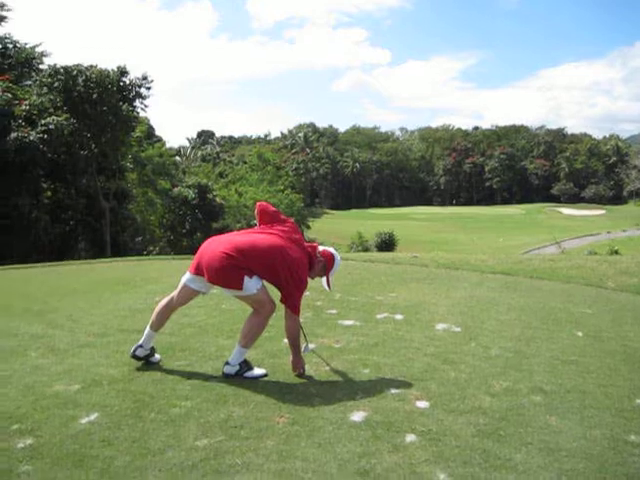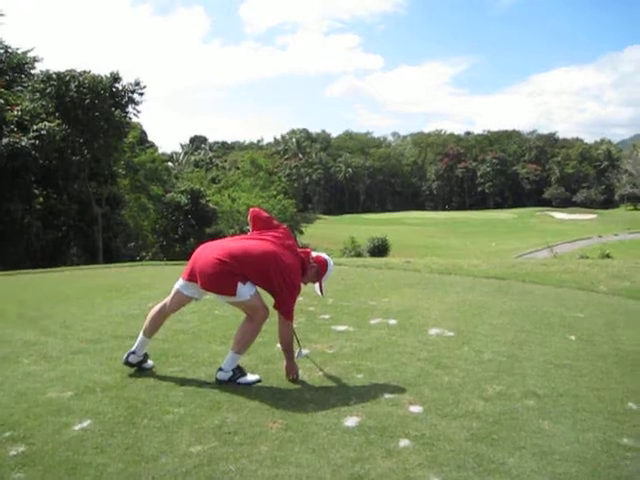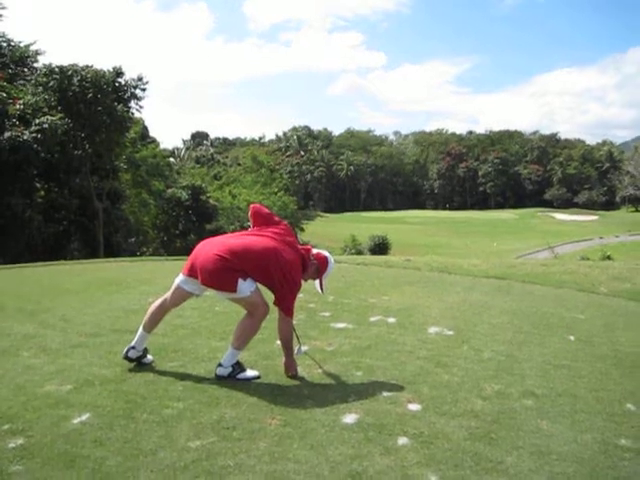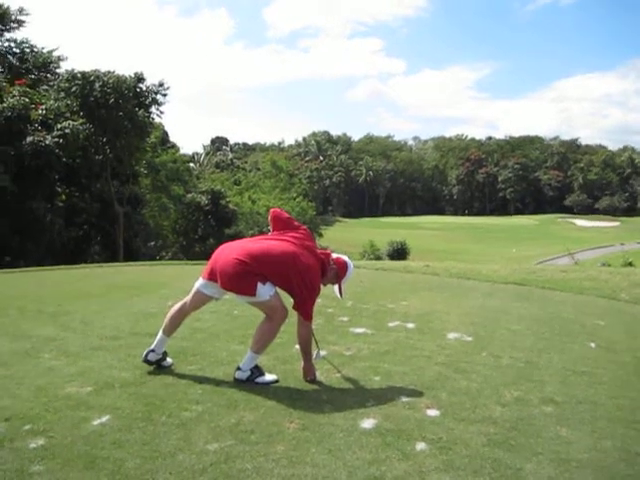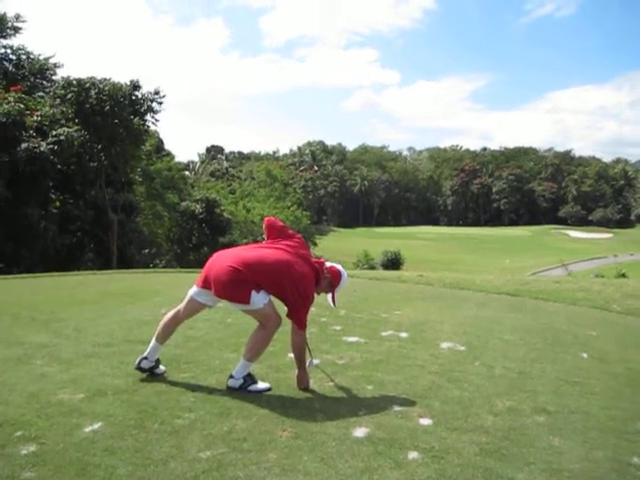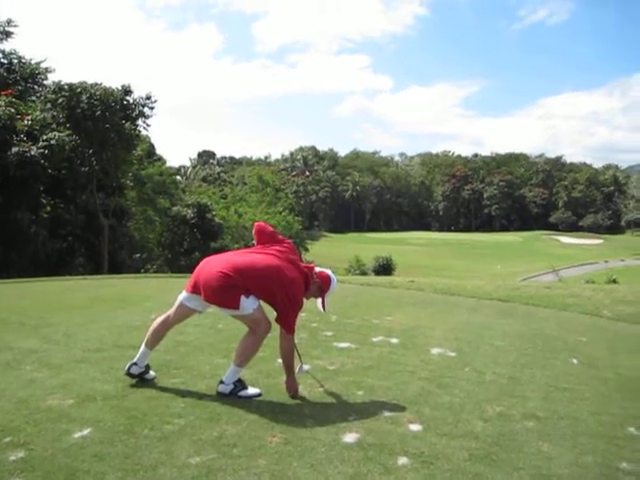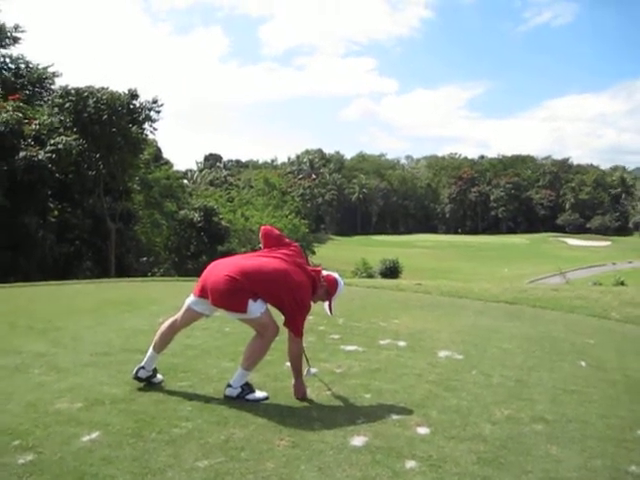
dt=0.4s
person 1, frame 1
left shoulder: (291, 229)
right shoulder: (298, 270)
left elbow: (260, 206)
right elbow: (292, 316)
right wrist: (296, 355)
left hip: (210, 246)
right hip: (227, 262)
left knee: (176, 299)
right knee: (265, 307)
left ankle: (143, 347)
right ankle: (234, 365)
person 1, frame 2
left shoulder: (284, 235)
right shoulder: (292, 276)
left elbow: (253, 212)
right elbow: (285, 322)
right wrist: (290, 361)
left hip: (204, 252)
right hip: (220, 268)
left knee: (169, 305)
right knee: (259, 313)
left ankle: (136, 354)
right ankle: (228, 371)
person 1, frame 3
left shoulder: (285, 231)
right shoulder: (292, 273)
left elbow: (254, 209)
right elbow: (285, 318)
right wrist: (289, 358)
left hip: (204, 249)
right hip: (221, 265)
left knee: (169, 301)
right knee: (259, 309)
left ankle: (135, 349)
right ankle: (227, 366)
person 1, frame 4
left shoulder: (304, 236)
right shoulder: (311, 277)
left elbow: (274, 213)
right elbow: (304, 322)
right wrist: (307, 362)
left hip: (224, 253)
right hip: (240, 268)
left knee: (189, 304)
right knee: (277, 313)
left ankle: (155, 352)
right ankle: (246, 370)
person 1, frame 5
left shoulder: (298, 244)
right shoulder: (305, 285)
left elbow: (269, 222)
right elbow: (298, 331)
right wrist: (302, 370)
left hip: (218, 261)
right hip: (234, 276)
left knee: (182, 312)
right knee: (271, 321)
left ankle: (148, 359)
right ankle: (239, 378)
person 1, frame 6
left shoulder: (288, 249)
right shoulder: (294, 290)
left elbow: (258, 227)
right elbow: (286, 336)
right wrist: (290, 377)
left hip: (207, 266)
right hip: (224, 281)
left knee: (172, 317)
right knee: (261, 326)
left ankle: (138, 365)
right ankle: (229, 383)
person 1, frame 7
left shoulder: (295, 252)
right shoulder: (302, 294)
left elbow: (265, 231)
right elbow: (295, 340)
right wrist: (298, 380)
left hip: (214, 270)
right hip: (231, 285)
left knee: (179, 321)
right knee: (268, 330)
left ankle: (145, 368)
right ankle: (236, 386)
